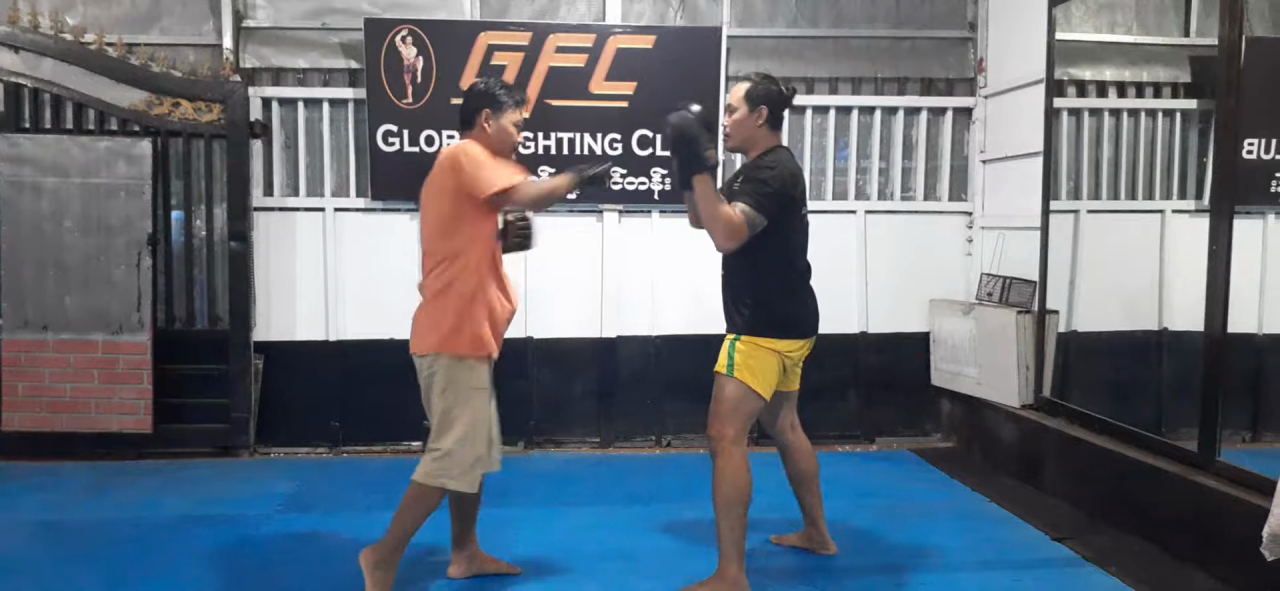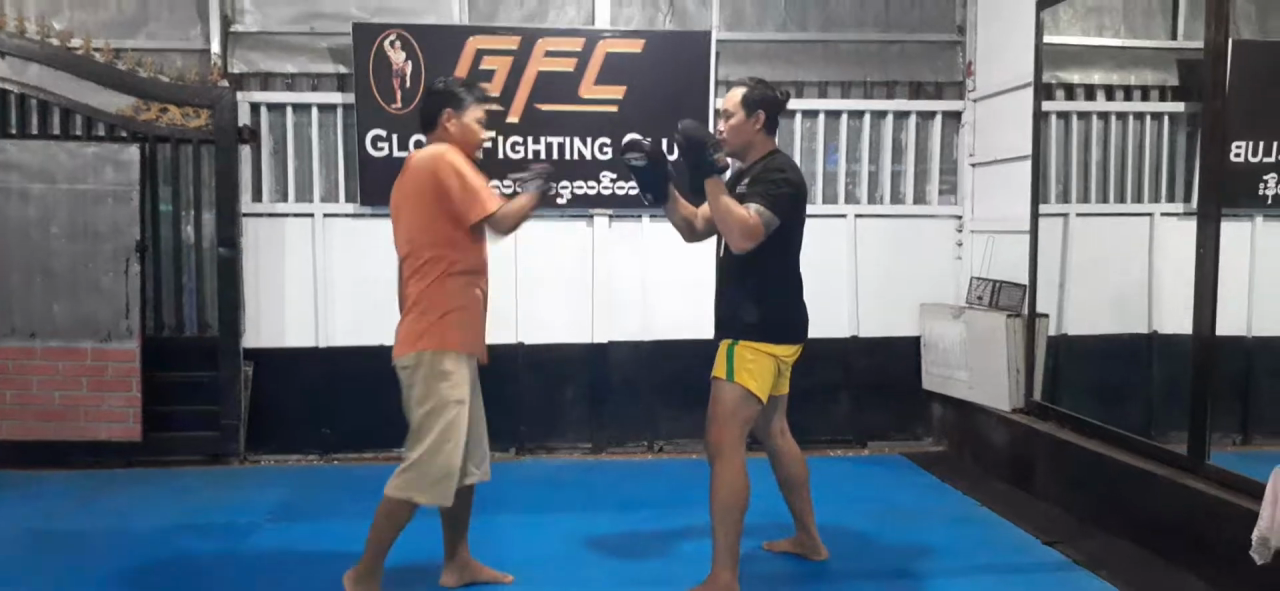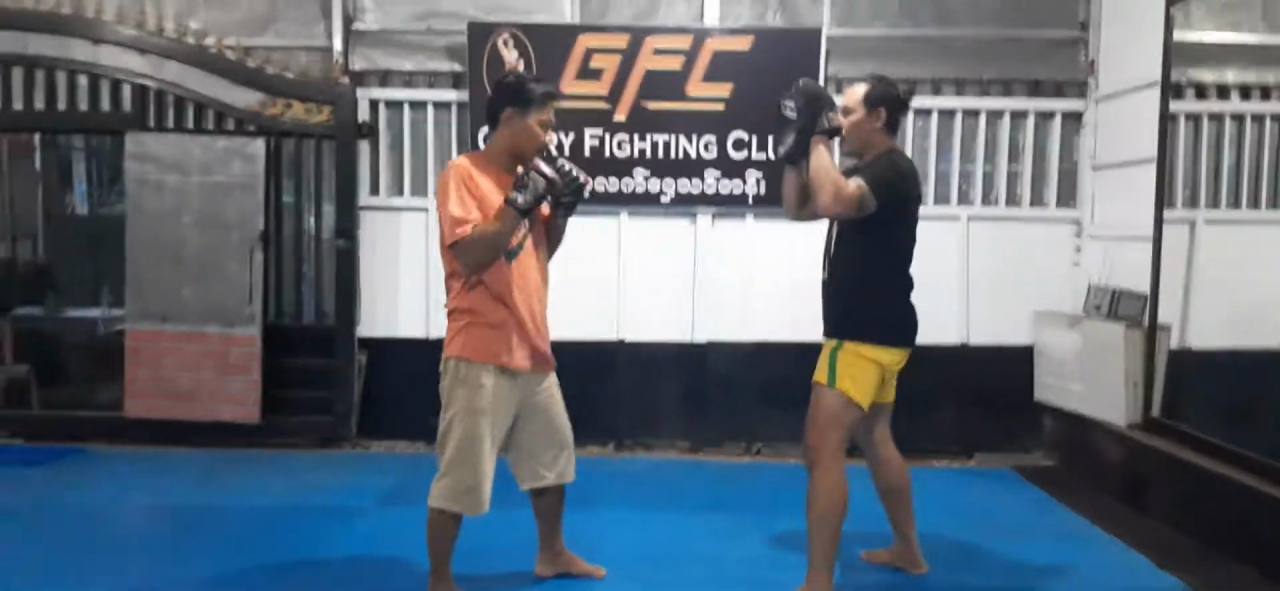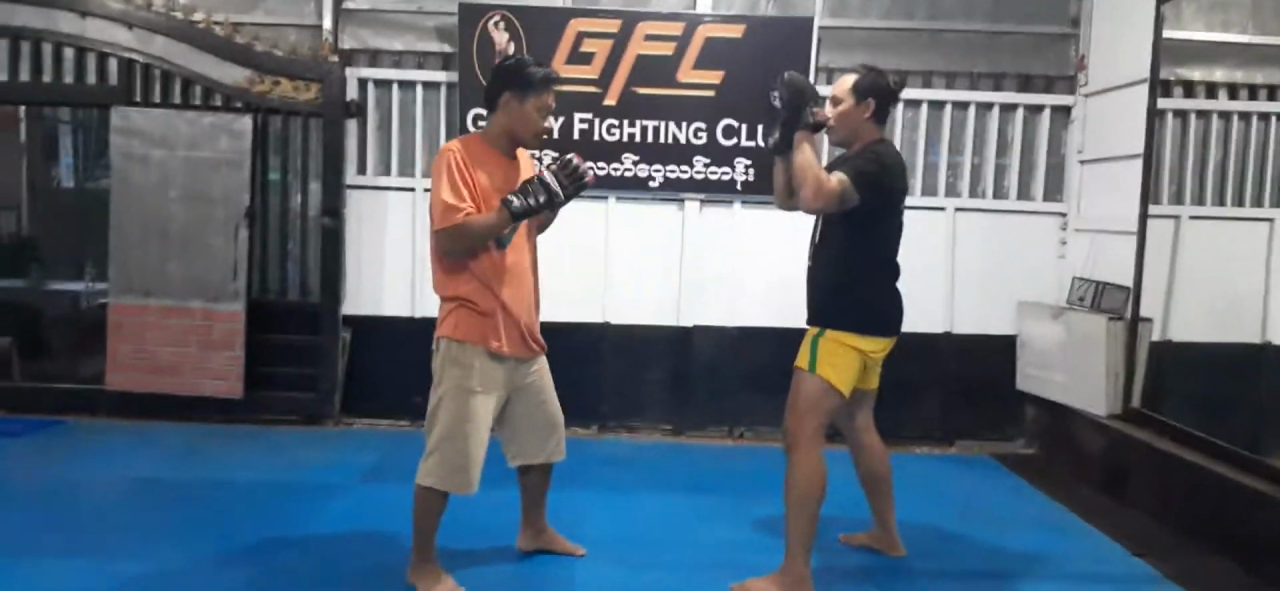
dt=0.4s
person 1, frame 1
left shoulder: (469, 166)
right shoulder: (465, 156)
right elbow: (529, 195)
right wrist: (580, 174)
left hip: (468, 336)
right hip: (454, 336)
left knee: (478, 449)
right knee: (454, 454)
person 1, frame 2
left shoulder: (416, 175)
right shoulder: (442, 161)
right elbow: (502, 220)
left wrist: (465, 229)
right wrist: (534, 186)
left hip: (449, 342)
right hip: (437, 343)
left knee: (466, 457)
right knee: (431, 463)
person 1, frame 3
left shoulder: (523, 177)
right shoulder: (462, 172)
right elbow: (471, 254)
left wrist: (561, 208)
right wrist: (519, 204)
left hip: (530, 352)
right hip: (479, 355)
left knee: (552, 456)
right knee: (461, 473)
person 1, frame 4
left shoulder: (523, 159)
right shoulder: (457, 156)
right elbow: (453, 242)
left wrist: (557, 196)
right wrist: (518, 203)
left hip: (522, 333)
right hip: (471, 337)
left knee: (543, 435)
right knee: (452, 453)
left ankle: (534, 529)
person 2, frame 1
left shoulder: (773, 172)
right shoulder: (760, 168)
left elbow: (726, 235)
right elbow: (705, 218)
left wrist: (697, 168)
right wrist: (693, 172)
left hip: (766, 327)
right hip: (782, 322)
left knee: (725, 436)
right knee: (783, 426)
right ankle: (817, 533)
person 2, frame 2
left shoulder: (779, 174)
right shoulder: (745, 175)
left elbow: (742, 237)
right elbow: (697, 228)
left wrist: (707, 175)
right wrist: (661, 185)
left hip: (761, 331)
right hip: (761, 329)
left knee: (723, 443)
right knee: (772, 432)
right ankle: (808, 539)
person 2, frame 3
left shoulder: (892, 171)
right shoulder: (866, 171)
left elbow: (831, 201)
right elbow: (798, 208)
left wrist: (818, 137)
right wrist: (796, 150)
left hip: (867, 335)
right hip: (873, 331)
left knee: (822, 448)
right knee: (874, 438)
right ankle: (908, 549)
person 2, frame 4
left shoulder: (877, 162)
right shoulder: (853, 162)
left elbow: (814, 197)
right elbow: (787, 198)
left wrist: (801, 130)
right wrist: (785, 142)
left hip: (850, 323)
right hip: (859, 320)
left knee: (801, 434)
right knee: (857, 425)
right ankle: (887, 534)
